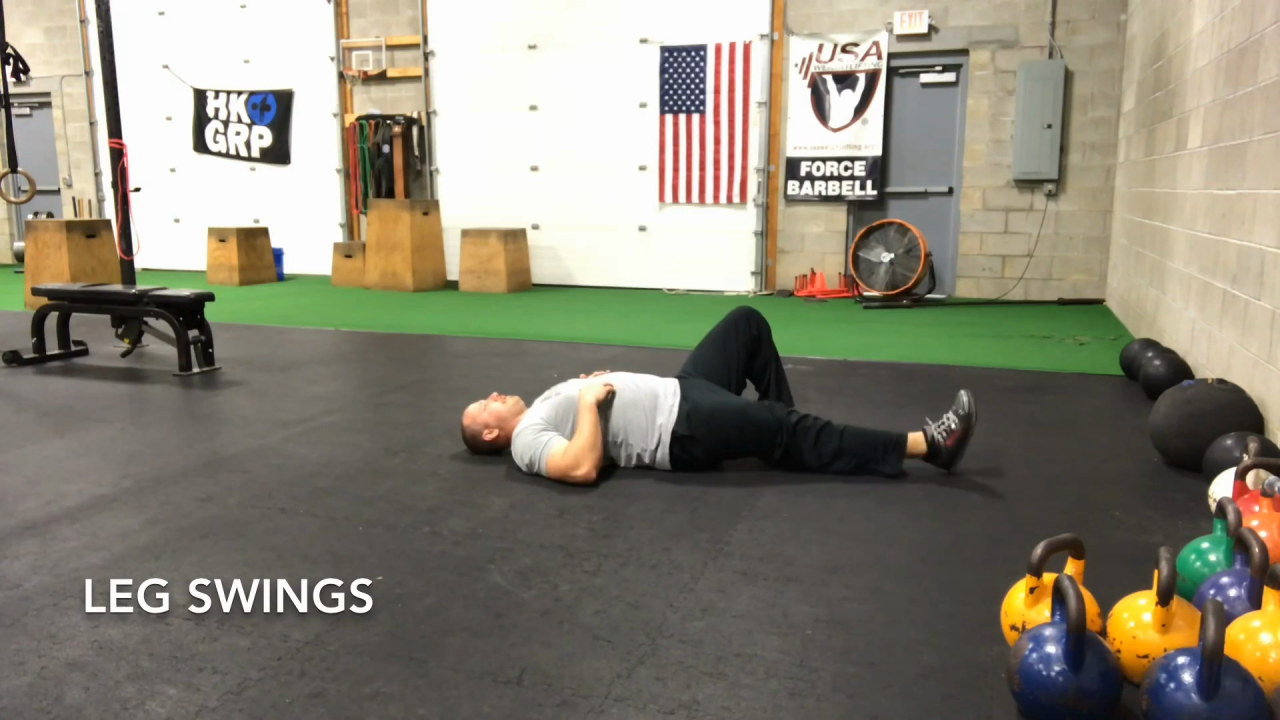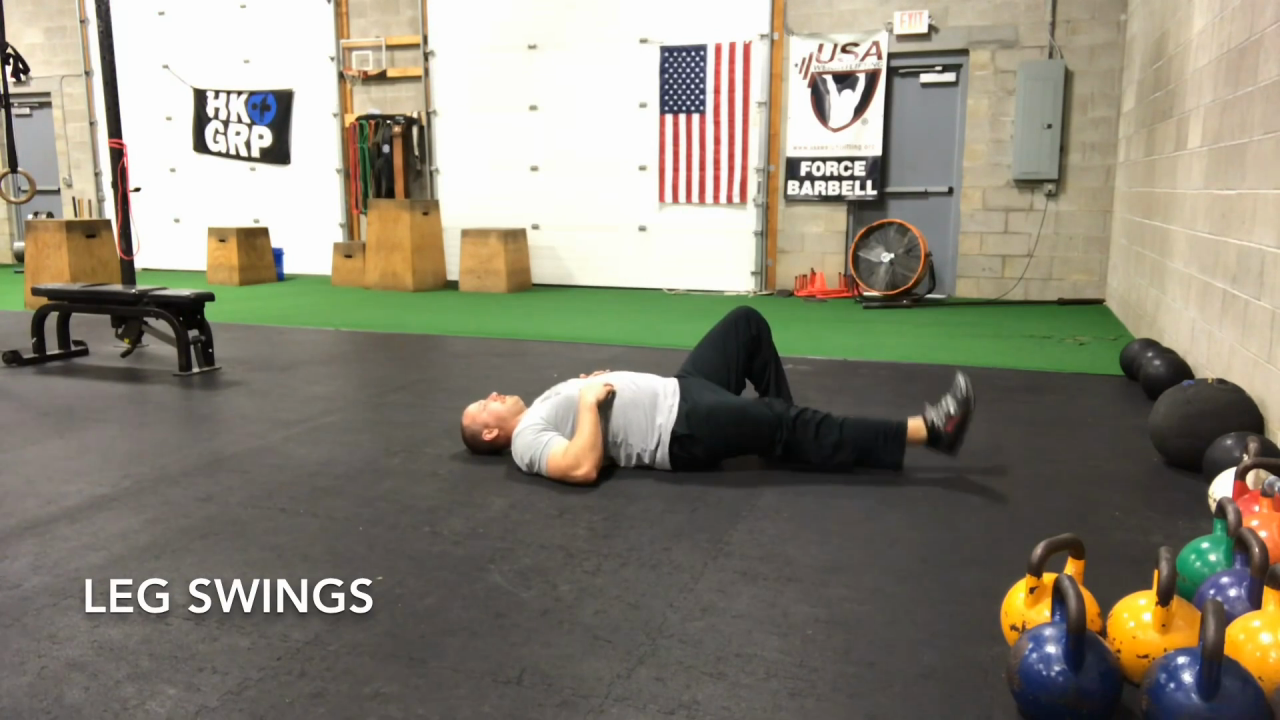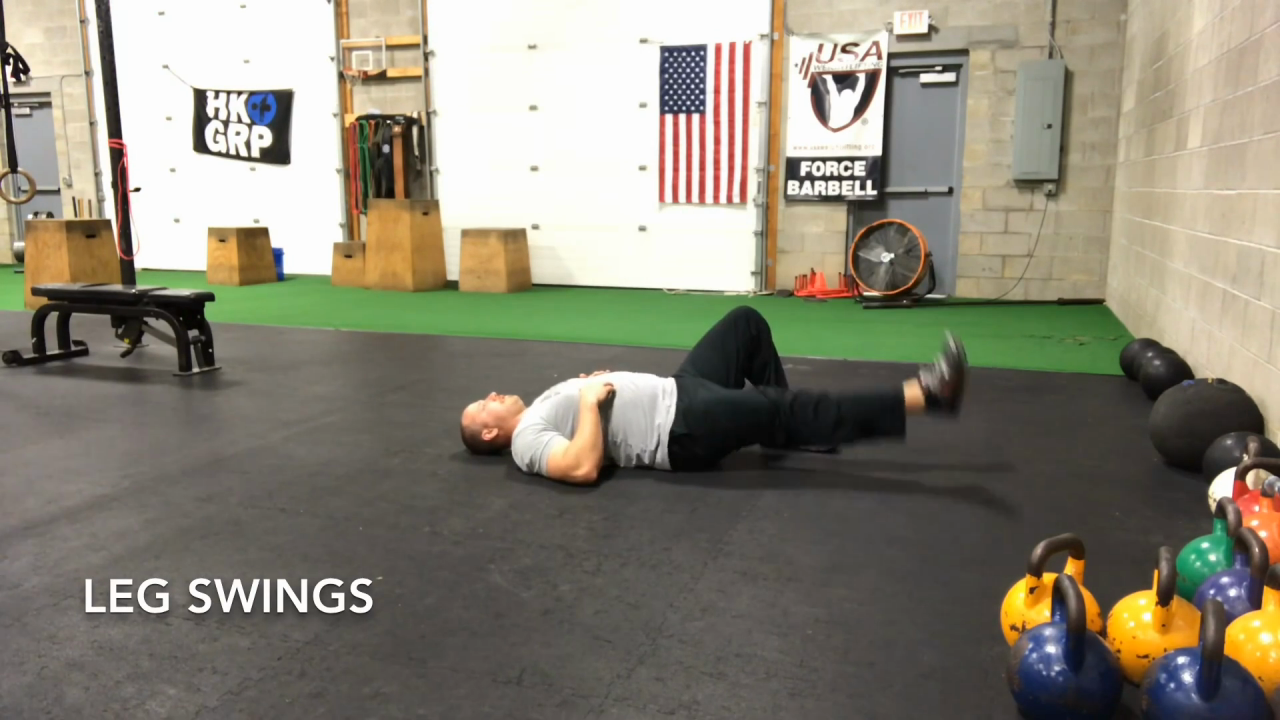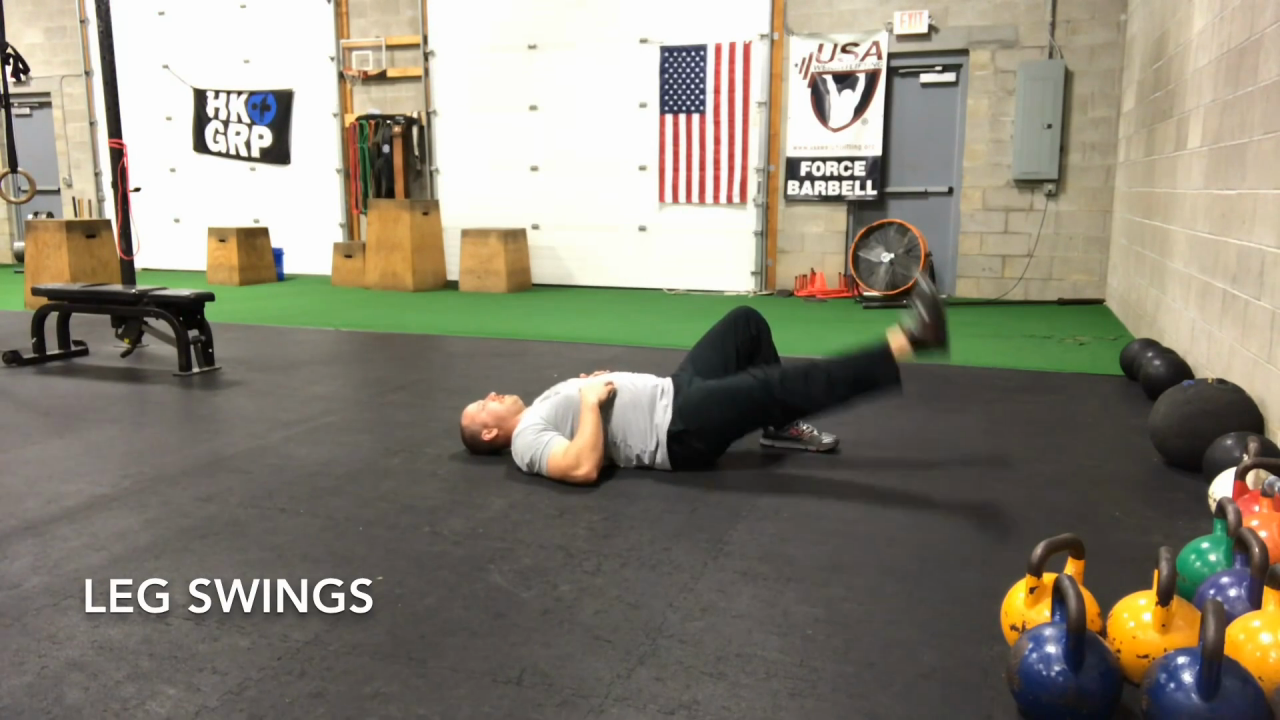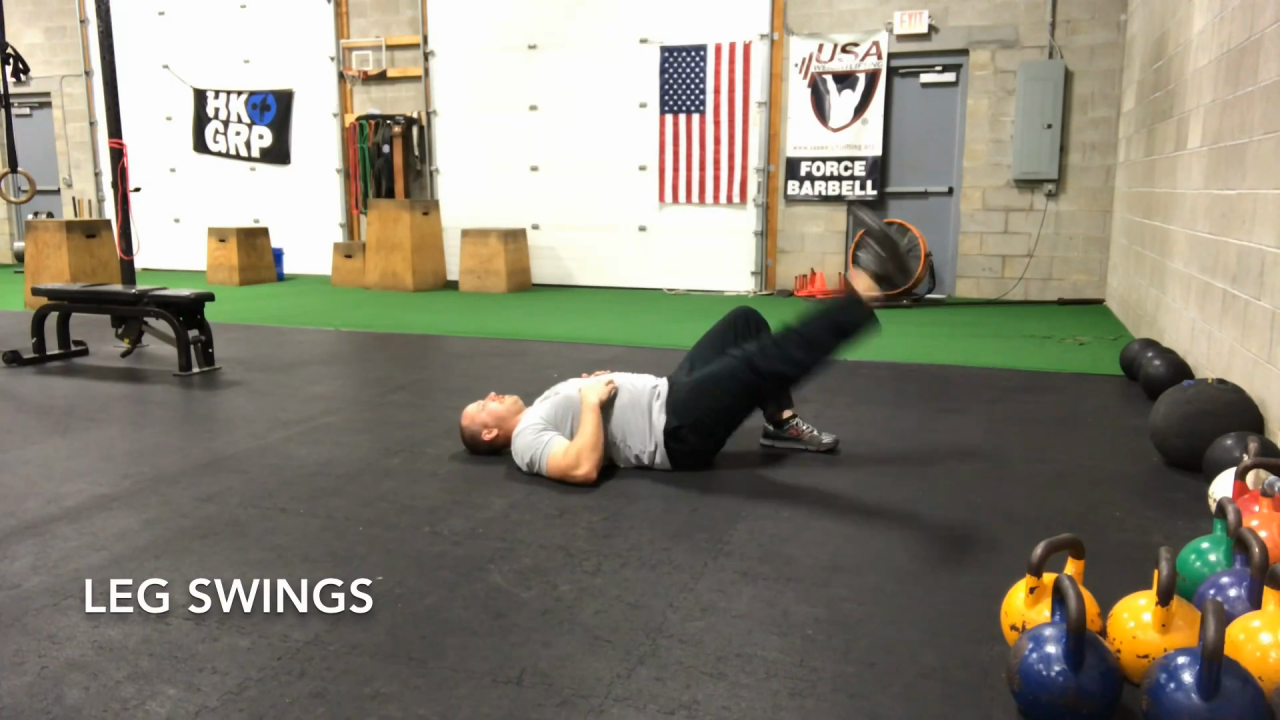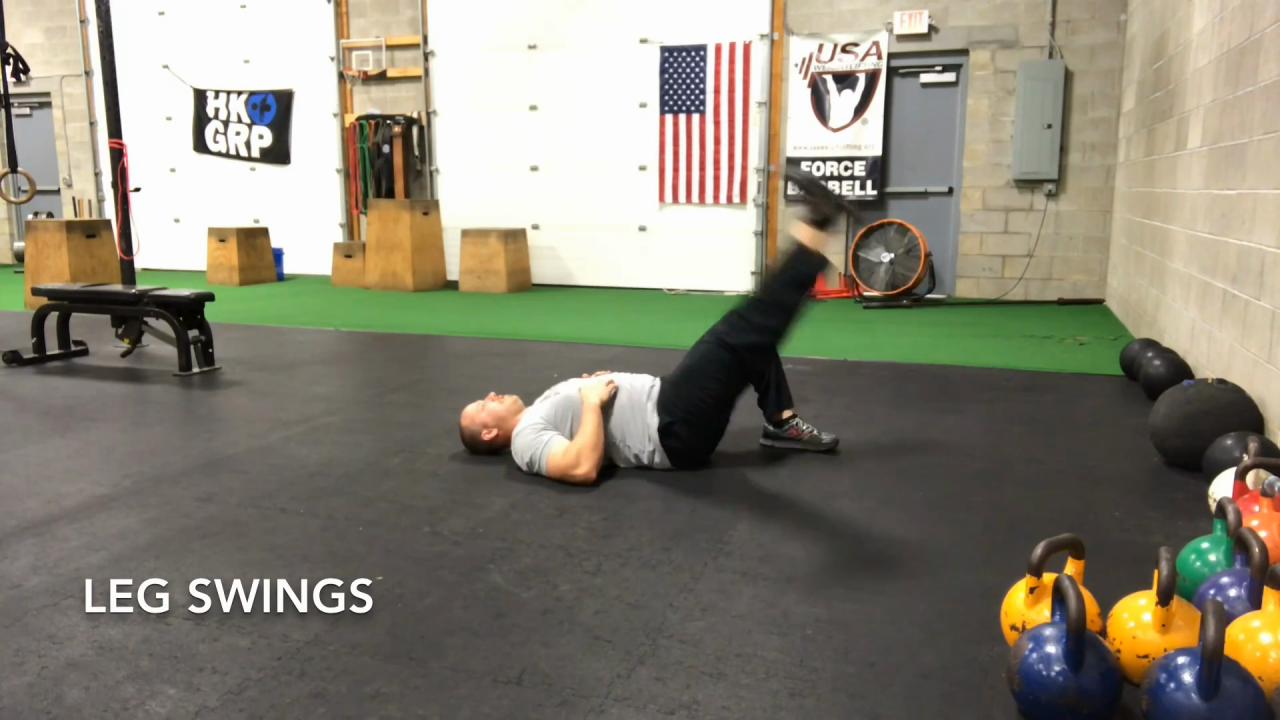
dt=0.1s
person 1, frame 1
left shoulder: (542, 410)
right shoulder: (527, 440)
right elbow: (583, 467)
left wrist: (591, 385)
right wrist: (589, 402)
left hip: (679, 394)
right hip: (682, 434)
left knee: (747, 322)
right knee: (794, 433)
left ankle: (780, 414)
right ankle: (928, 444)
person 1, frame 2
left shoulder: (542, 408)
right shoulder: (527, 440)
right elbow: (583, 468)
left wrist: (591, 385)
right wrist: (589, 402)
left hip: (678, 393)
right hip: (682, 433)
left knee: (747, 322)
right knee: (793, 428)
left ankle: (780, 413)
right ankle: (925, 432)
person 1, frame 3
left shoulder: (538, 409)
right shoulder: (528, 442)
right elbow: (584, 467)
left wrist: (591, 387)
right wrist: (590, 402)
left hip: (675, 396)
right hip: (682, 434)
left knee: (745, 321)
right knee: (785, 408)
left ankle: (784, 430)
right ankle: (922, 395)
person 1, frame 4
left shoulder: (542, 407)
right shoulder: (527, 440)
right elbow: (585, 466)
left wrist: (591, 384)
right wrist: (591, 401)
left hip: (674, 392)
right hip: (680, 431)
left knee: (746, 322)
right knee: (776, 387)
left ankle: (784, 426)
right ankle: (903, 342)
person 1, frame 5
left shoulder: (542, 414)
right shoulder: (527, 439)
right elbow: (584, 467)
left wrist: (593, 387)
right wrist: (592, 402)
left hip: (668, 395)
right hip: (676, 433)
left knee: (743, 322)
right knee: (759, 361)
left ankle: (783, 426)
right ankle: (867, 287)
person 1, frame 6
left shoulder: (539, 415)
right shoulder: (527, 441)
right elbow: (583, 468)
left wrist: (599, 382)
right wrist: (593, 403)
left hip: (655, 397)
right hip: (677, 432)
left knee: (744, 331)
right knee: (737, 337)
left ankle: (784, 425)
right ankle: (812, 230)
